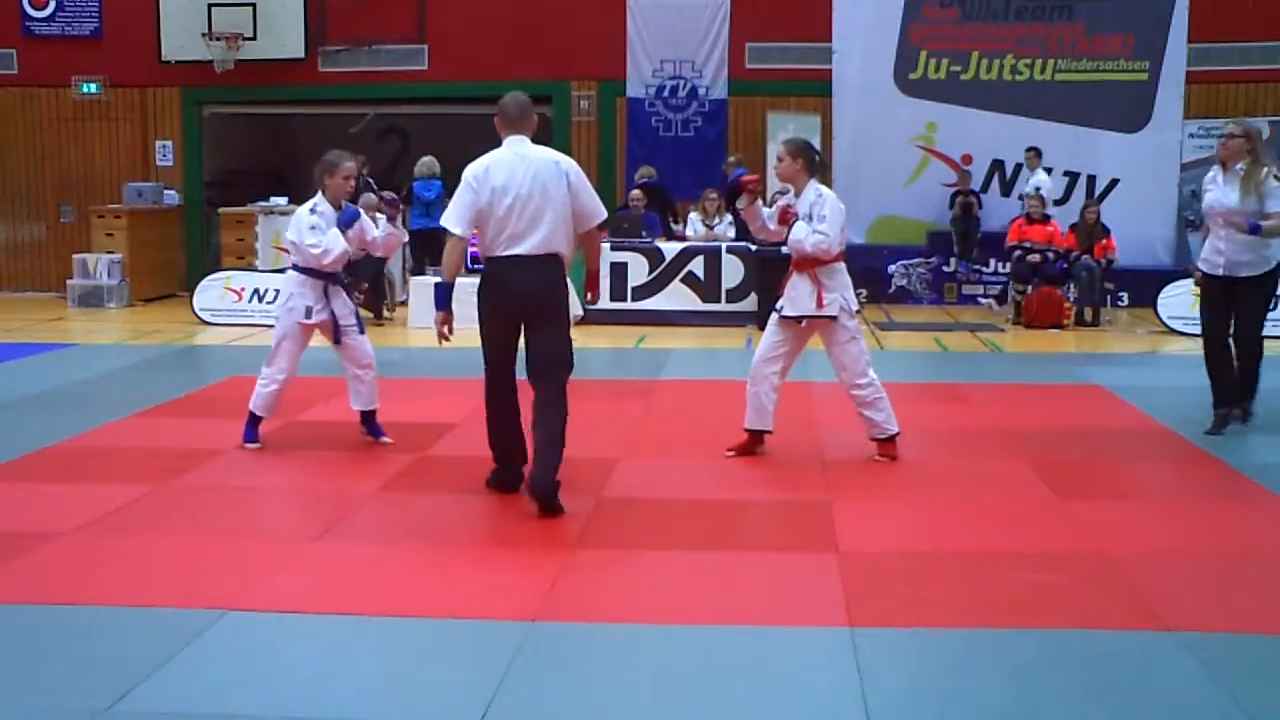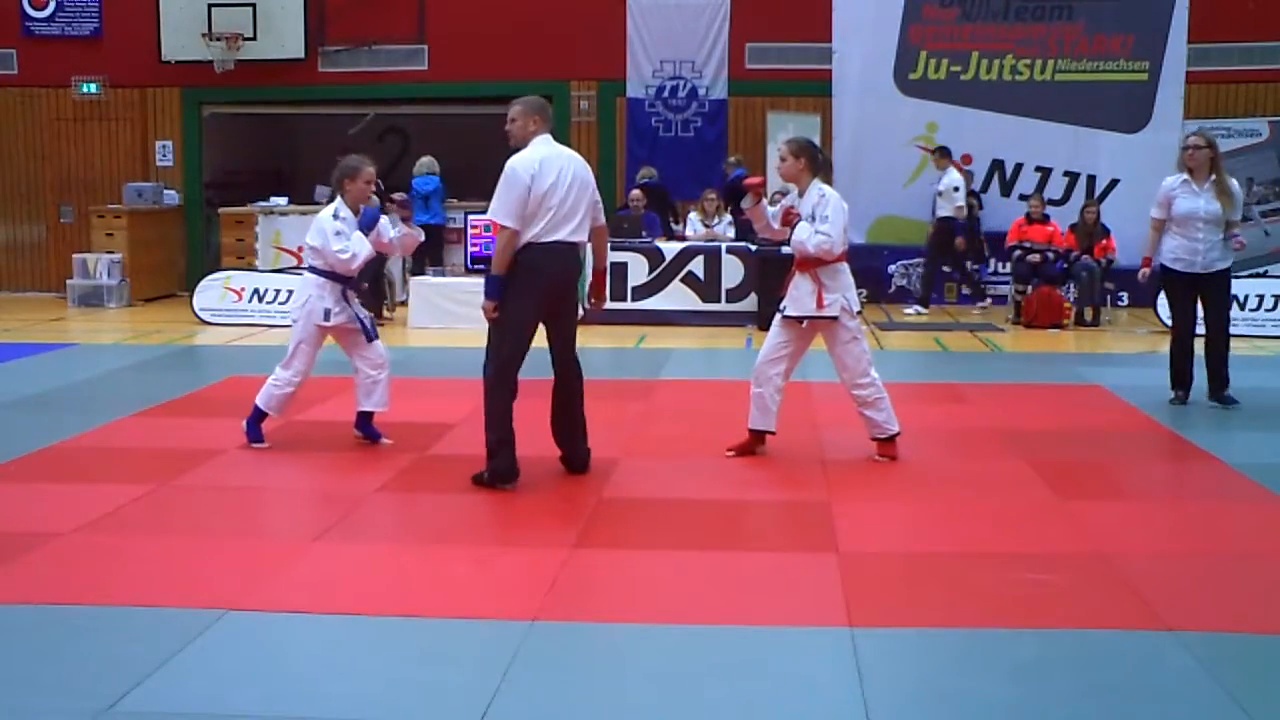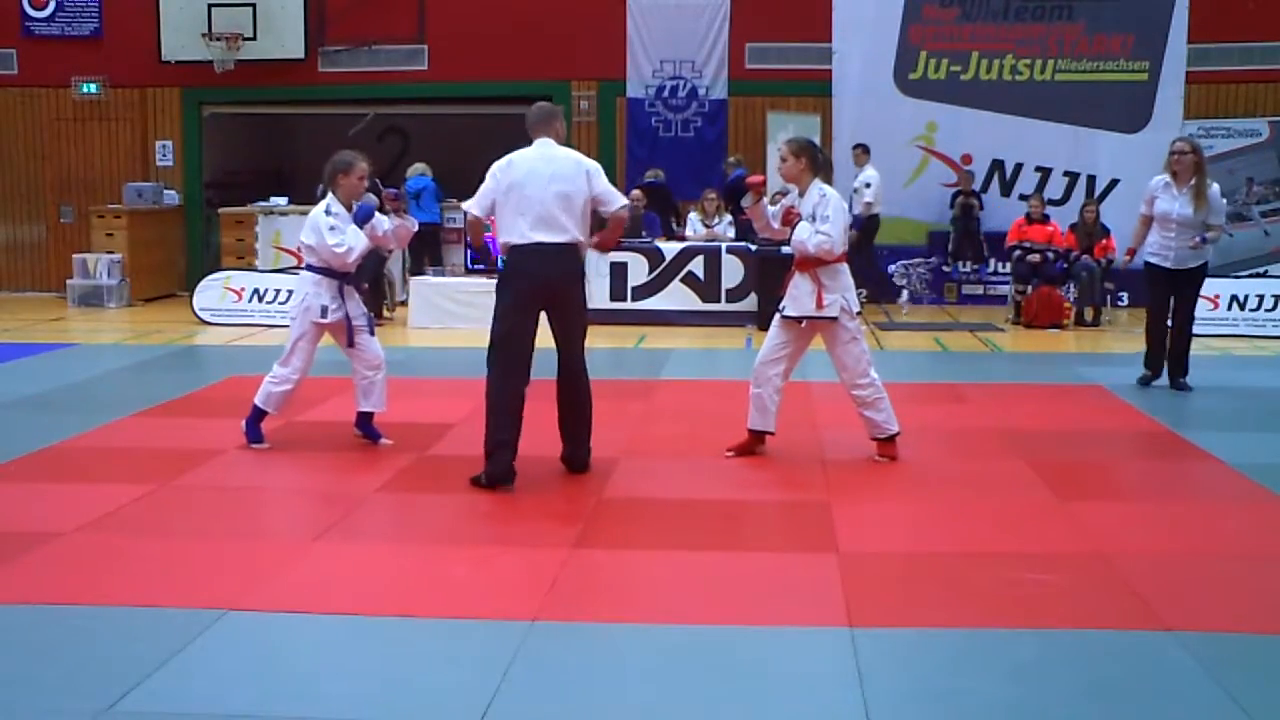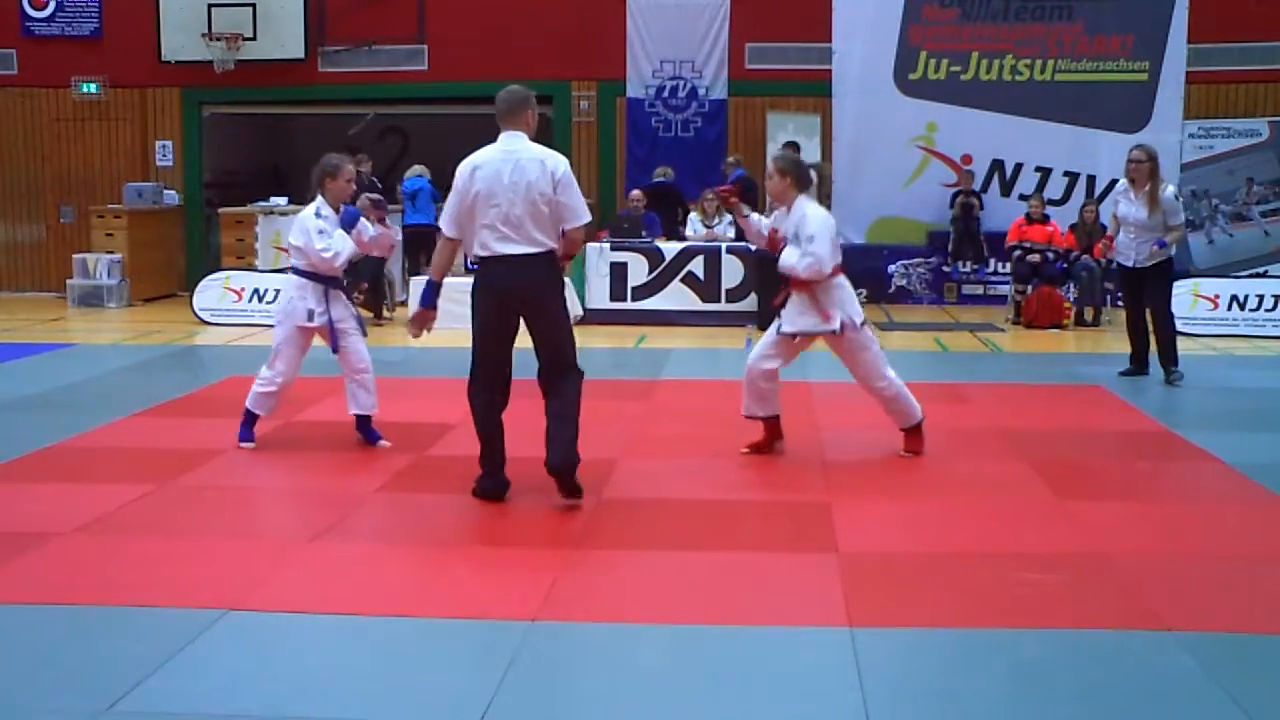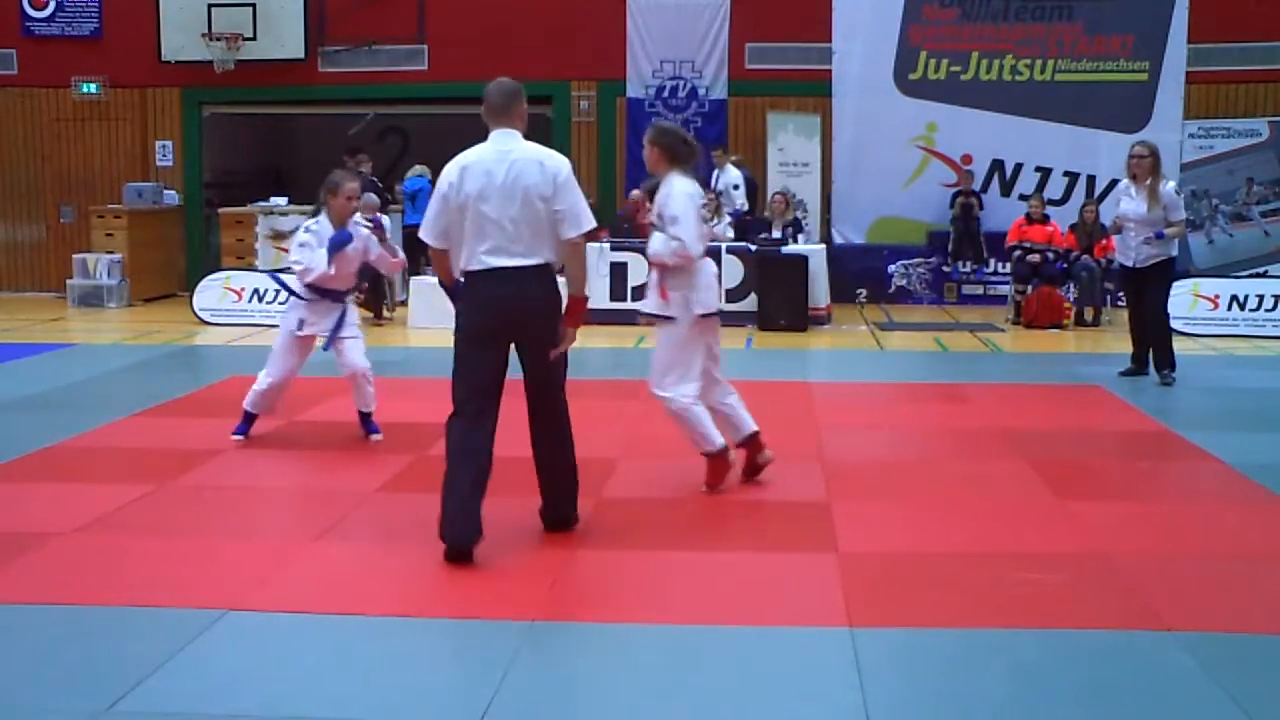
dt=0.7s
person 1, frame 1
left shoulder: (480, 170)
right shoulder: (562, 165)
left elbow: (458, 239)
right elbow: (590, 232)
left wrist: (444, 299)
right wrist: (593, 276)
left hip: (499, 279)
right hip: (546, 278)
left knee: (500, 377)
right knee: (550, 381)
left ankle: (509, 469)
right ankle: (543, 472)
person 1, frame 2
left shoulder: (520, 164)
right shoulder: (579, 163)
left elbow: (508, 233)
right elbow: (599, 227)
left wrist: (492, 289)
right wrist: (599, 276)
left hip: (531, 266)
right hip: (567, 265)
left knee: (501, 365)
right knee: (566, 361)
left ankle: (501, 463)
right ankle: (575, 453)
person 1, frame 3
left shoulder: (505, 166)
right shoulder: (582, 165)
left elbow: (474, 221)
right elbow: (618, 213)
left wrist: (486, 245)
right wrist: (606, 240)
left hip: (522, 267)
right hip: (566, 266)
left knee: (506, 367)
right knee: (572, 361)
left ankle: (500, 464)
right ankle: (576, 453)
person 1, frame 4
left shoulder: (472, 166)
right shoulder: (553, 163)
left elbow: (450, 236)
right elbow: (576, 235)
left wrist: (430, 296)
left hip: (493, 278)
right hip: (541, 275)
left knee: (488, 380)
right knee: (562, 372)
left ankle: (493, 476)
right ankle: (562, 460)
person 1, frame 5
left shoulder: (458, 168)
right shoulder: (551, 164)
left elbow: (437, 249)
right elbow: (574, 244)
left wrist: (458, 290)
right wrist: (574, 310)
left hip: (481, 296)
right hip: (535, 292)
left knee: (471, 414)
right knee: (548, 403)
left ankle: (460, 529)
right ankle: (559, 509)
person 2, frame 1
left shoulder: (824, 199)
right shoulder: (790, 201)
left elbow: (826, 245)
right elbow: (764, 230)
left wrist: (793, 226)
right wrist: (750, 200)
left hip: (828, 292)
right hip: (797, 290)
left knee: (856, 372)
right knee: (764, 364)
left ankle: (885, 437)
right ankle: (755, 436)
person 2, frame 2
left shoulder: (828, 198)
right shoulder: (795, 200)
left elbow: (829, 246)
right elbow: (769, 228)
left wrist: (797, 226)
right wrist: (755, 201)
left hip: (831, 291)
right hip: (801, 289)
left knee: (858, 372)
right knee: (768, 364)
left ankle: (886, 436)
right ankle: (757, 436)
person 2, frame 3
left shoulder: (829, 198)
right shoulder: (795, 200)
left elbow: (830, 246)
right elbow: (768, 227)
left wrist: (797, 226)
right wrist: (756, 199)
left hip: (831, 292)
right hip: (800, 289)
left knee: (856, 372)
right knee: (767, 364)
left ankle: (886, 436)
right ankle: (756, 436)
person 2, frame 4
left shoulder: (813, 217)
right shoulder: (785, 214)
left elbow: (818, 266)
right elbow: (764, 236)
left wrist: (782, 253)
right wrist: (739, 210)
left hip: (834, 305)
right hip: (800, 304)
left knee: (875, 375)
right knee: (760, 365)
left ankle: (912, 426)
right ankle: (773, 434)
person 2, frame 5
left shoulder: (676, 192)
right shoulder: (682, 186)
left elbow: (682, 250)
left wrist: (650, 239)
right wrist: (654, 225)
left hip: (683, 294)
right hip: (697, 290)
left knee: (669, 387)
right knee: (708, 379)
left ankle: (717, 453)
right ankle: (752, 445)
person 3, frame 1
left shoulder: (352, 214)
right shoulder: (307, 214)
left elbow: (379, 247)
right elbow: (318, 255)
right wrist: (341, 230)
left hip: (333, 294)
right hip: (301, 293)
left knee: (362, 358)
right knee: (279, 366)
left ankle: (369, 421)
right ankle: (251, 425)
person 3, frame 2
left shoulder: (367, 216)
right shoulder: (329, 219)
left elbow: (399, 247)
right elbow: (345, 261)
left wrist: (405, 220)
right wrist: (365, 232)
left hip: (344, 297)
right hip: (317, 296)
left knee: (375, 359)
right knee: (294, 367)
left ankle: (365, 423)
right ankle: (254, 422)
person 3, frame 3
left shoulder: (360, 211)
right shoulder: (322, 215)
left elbow: (394, 239)
right elbow: (341, 255)
right wrist: (359, 226)
left hip: (344, 294)
right hip: (316, 294)
left knee: (372, 358)
right knee: (293, 365)
left ankle: (364, 423)
right ankle: (253, 422)
person 3, frame 4
left shoulder: (346, 215)
right shoulder: (310, 218)
right elbow: (329, 259)
right wrist: (346, 231)
left hip: (332, 297)
right hip: (302, 296)
left knee: (360, 364)
right knee: (280, 368)
left ankle: (365, 427)
right ankle: (247, 425)
person 3, frame 5
left shoulder: (362, 234)
right shoulder: (309, 232)
left elbow: (393, 267)
right elbow: (304, 273)
left wrist: (384, 242)
right wrist: (332, 251)
left hip: (341, 309)
right hip: (308, 307)
left knee: (359, 367)
right knee: (278, 371)
left ankle: (365, 418)
right ankle: (248, 420)
person 4, frame 1
right shoulder: (1211, 179)
left wrist: (1252, 227)
right wrist: (1200, 266)
right hip: (1215, 269)
left knee: (1248, 338)
right knee: (1213, 336)
left ankle: (1244, 401)
right ankle: (1223, 405)
person 4, frame 2
left shoulder: (1228, 187)
right shoulder: (1171, 185)
left elbow: (1231, 227)
right elbow: (1156, 228)
left wrist: (1235, 239)
right wrist: (1147, 262)
left hip: (1217, 268)
right hip: (1176, 268)
left knee: (1219, 326)
right knee: (1183, 329)
left ankle: (1219, 388)
right ankle: (1181, 388)
person 4, frame 3
left shoulder: (1210, 191)
right shoulder: (1157, 184)
left elbow: (1216, 231)
right elbow: (1144, 222)
left wrist: (1203, 240)
right wrist: (1131, 251)
left hip: (1192, 265)
right hip: (1157, 261)
left knee: (1183, 319)
right knee: (1156, 315)
left ankle: (1178, 374)
right ankle: (1152, 368)
person 4, frame 4
left shoulder: (1167, 193)
right shoulder: (1121, 188)
left elbow: (1178, 230)
left wrist: (1162, 244)
right wrist: (1110, 237)
left hip: (1157, 263)
right hip: (1126, 261)
left knee: (1161, 312)
right knee: (1133, 313)
left ankle: (1170, 366)
right ankle: (1139, 363)
person 4, frame 5
left shoulder: (1167, 189)
right shoulder: (1123, 187)
left elbow: (1179, 227)
left wrist: (1160, 235)
right wrist: (1115, 227)
left hip: (1159, 261)
right hip: (1128, 261)
left knee: (1156, 312)
right knee: (1136, 312)
left ankle: (1165, 368)
right ankle: (1139, 362)
